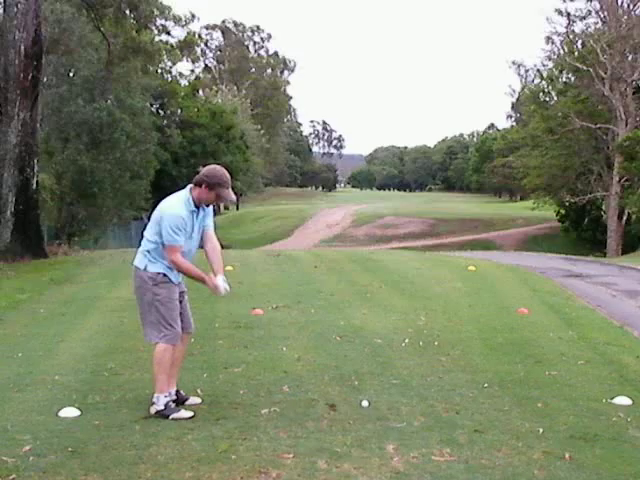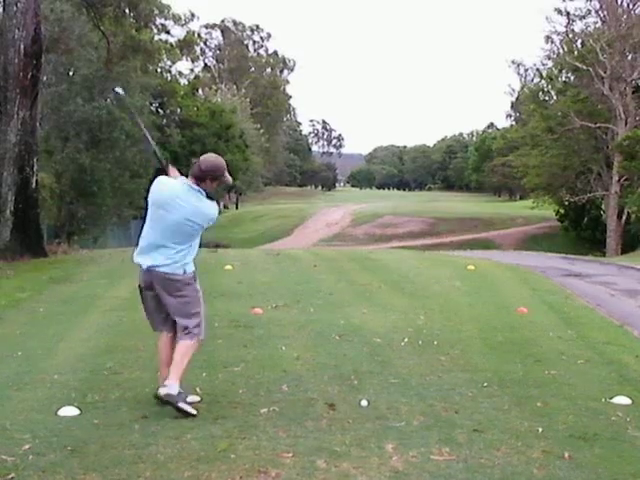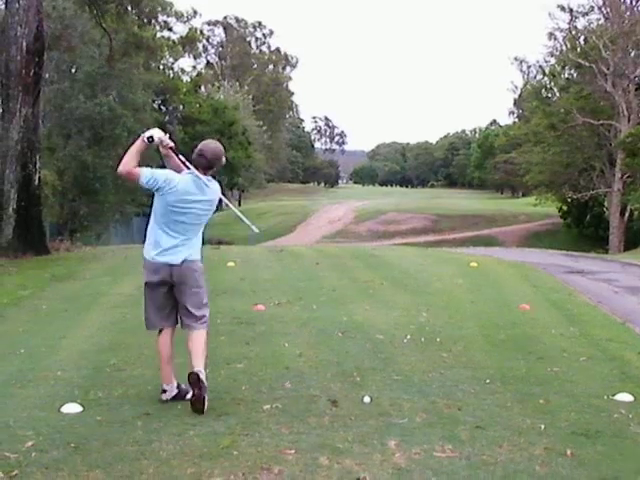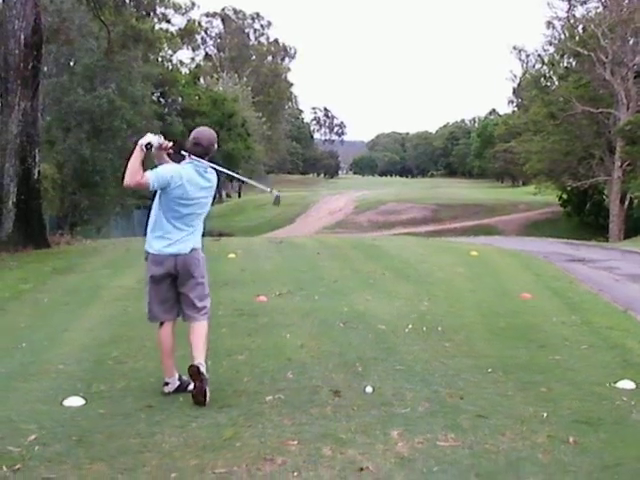
dt=0.3s
person 1, frame 1
left shoulder: (203, 207)
right shoulder: (176, 213)
left elbow: (210, 241)
right elbow: (175, 259)
left wrist: (219, 275)
right wrist: (207, 280)
left hip: (169, 276)
right hip: (154, 275)
left knee: (182, 332)
right knee: (167, 335)
left ankle: (170, 391)
right ankle: (160, 401)
person 1, frame 2
left shoulder: (160, 184)
right shoulder: (208, 210)
left wrist: (176, 177)
left hip: (147, 269)
right hip: (176, 275)
left knee: (168, 328)
right knee: (191, 331)
left ankle: (169, 385)
right ankle: (171, 387)
person 1, frame 3
left shoulder: (169, 181)
right shoulder: (213, 191)
left elbow: (124, 169)
left wrist: (144, 139)
right wrist: (169, 155)
left hip: (156, 263)
right hip: (188, 265)
left knee: (164, 326)
right knee: (197, 323)
left ankle: (169, 387)
right ankle: (198, 372)
person 1, frame 4
left shoulder: (173, 174)
right shoulder: (211, 177)
left elbow: (131, 181)
left wrist: (141, 146)
right wrist: (161, 156)
left hip: (160, 255)
right hip: (190, 255)
left knee: (166, 318)
right knee: (198, 314)
left ankle: (171, 379)
right ankle: (199, 364)
